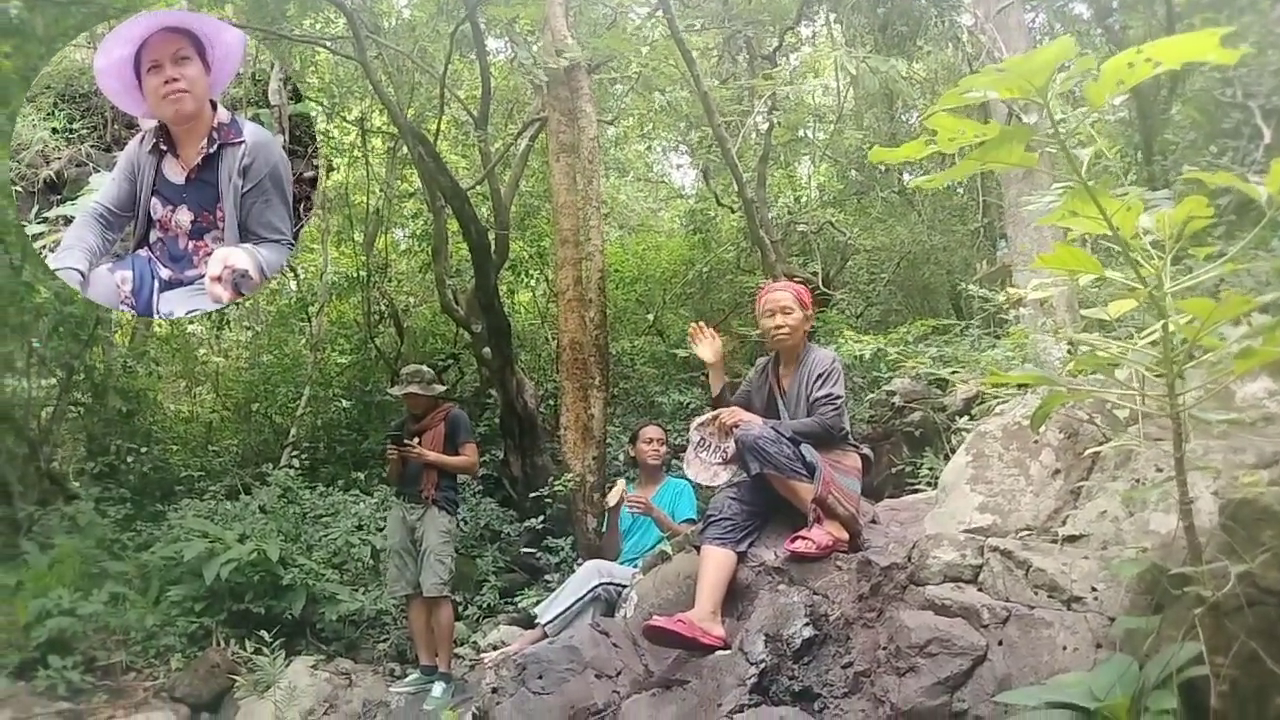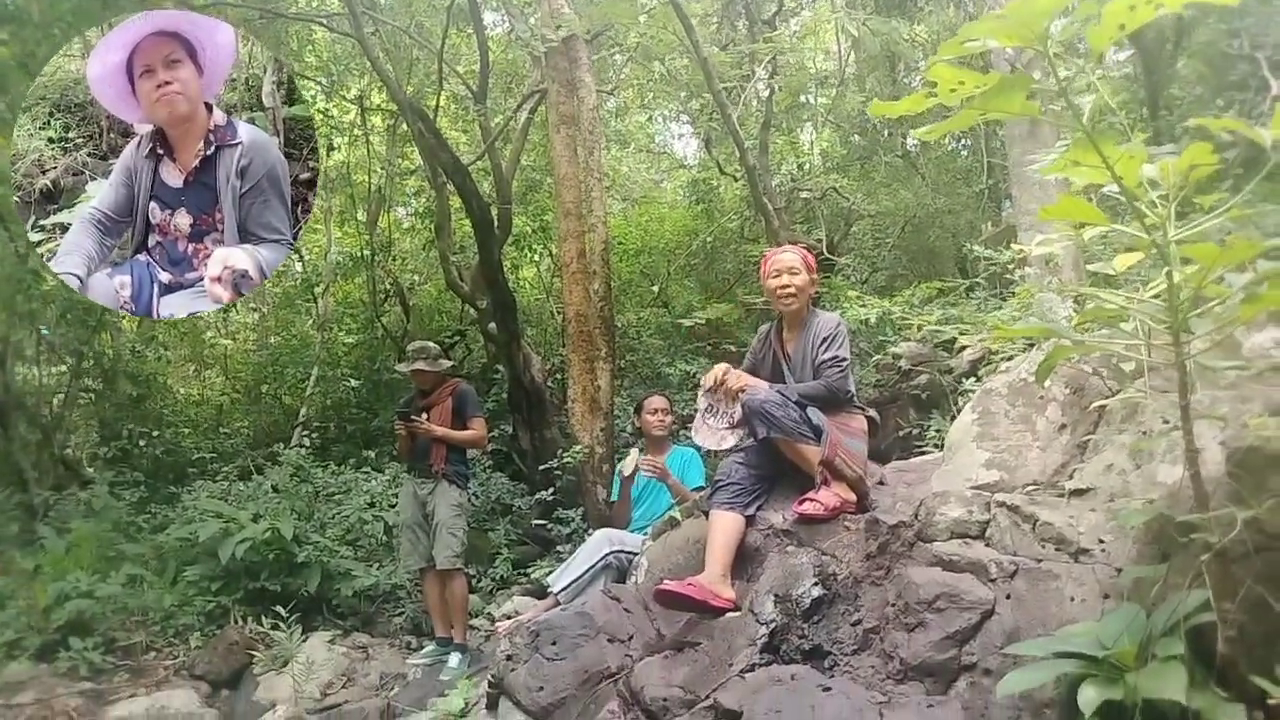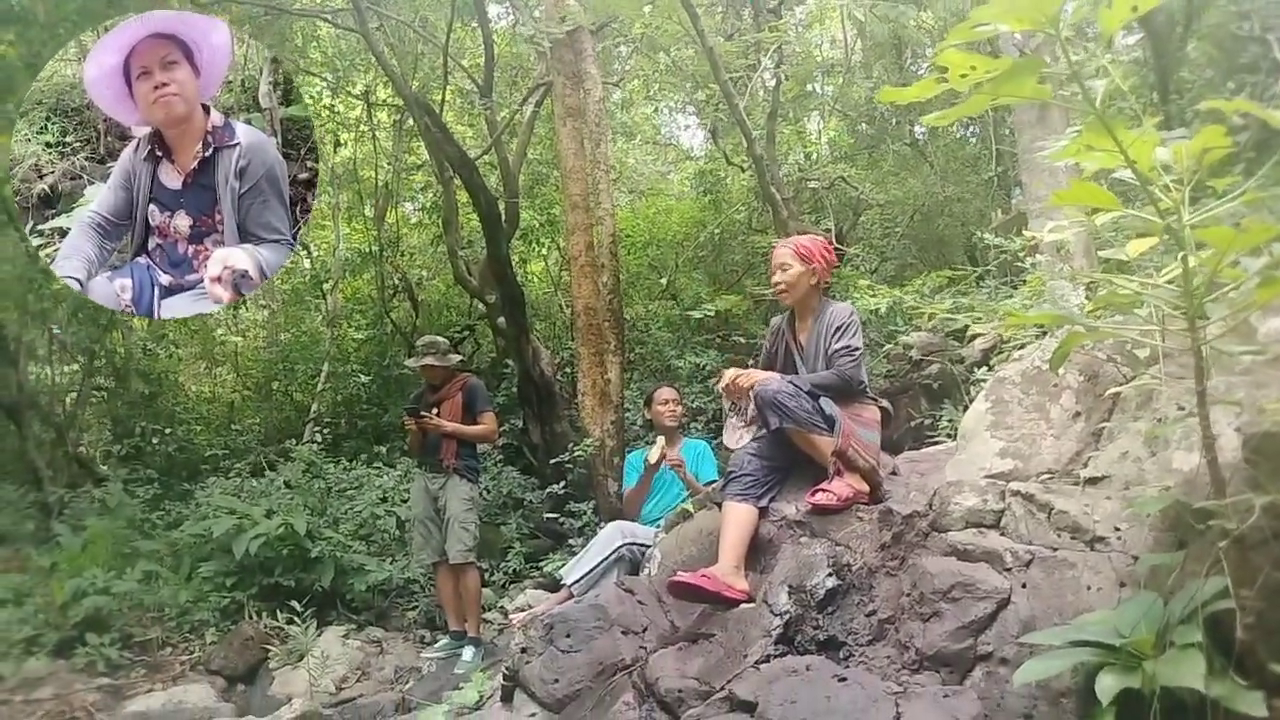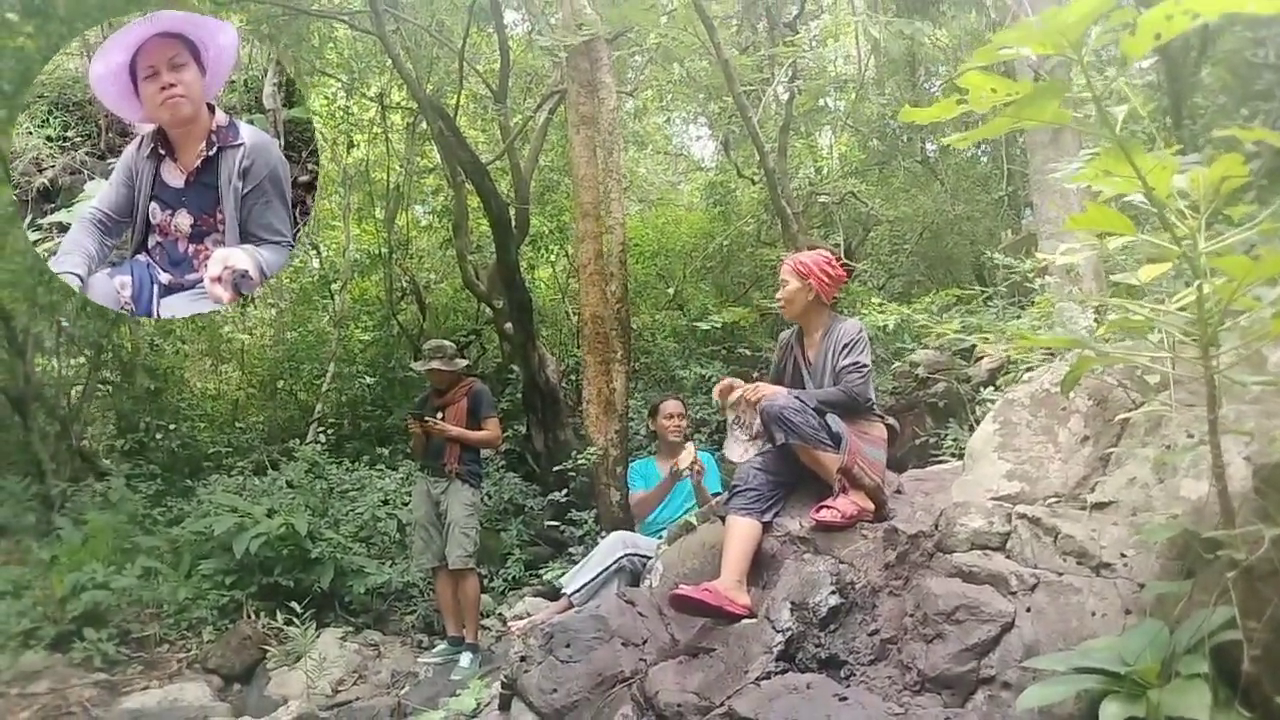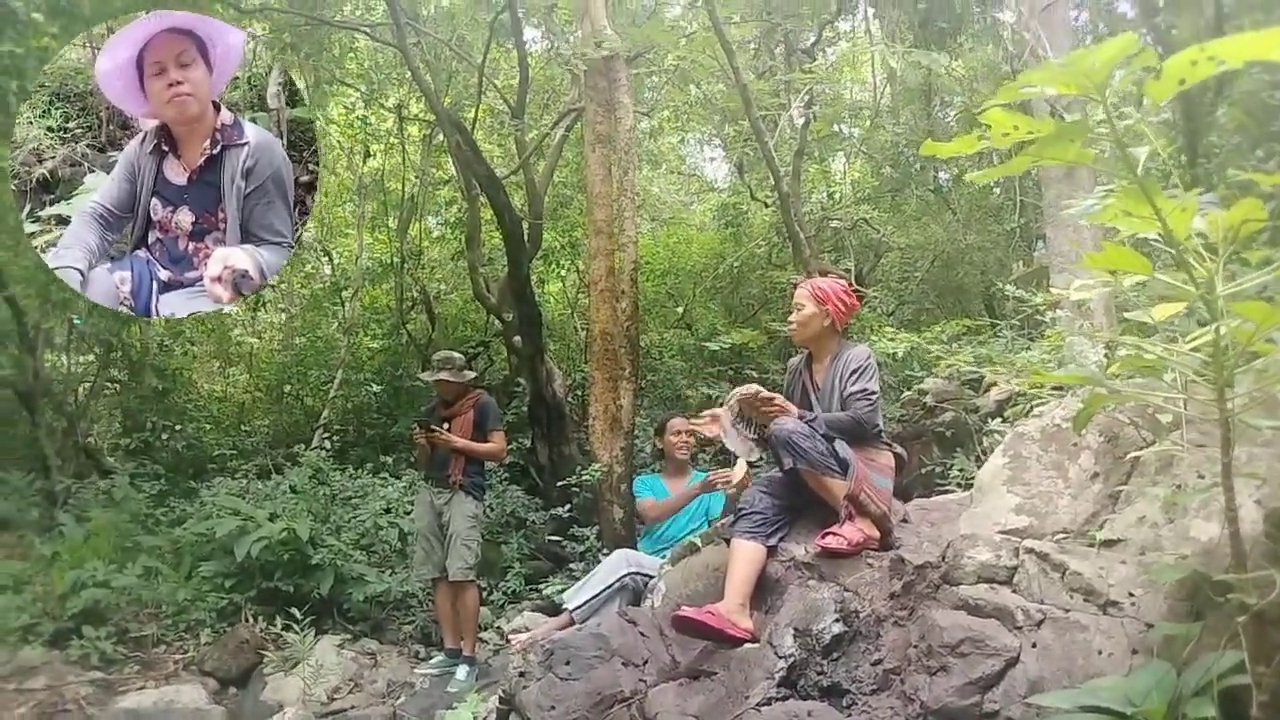
dt=0.5s
person 1, frame 1
left shoulder: (824, 362)
right shoulder: (762, 370)
left elbow: (829, 424)
right elbow: (727, 415)
left wrist: (760, 424)
right wrist: (715, 368)
left hip: (828, 468)
right hip: (778, 477)
left knee: (753, 436)
right knee: (726, 506)
left ankle: (829, 522)
right ankle: (706, 617)
person 1, frame 2
left shoulder: (829, 325)
right shoulder: (766, 335)
left elbow: (836, 387)
right elbow: (746, 383)
left wrist: (766, 388)
right wrist: (726, 376)
left hip: (835, 431)
right hip: (787, 440)
left knee: (760, 401)
right knee: (733, 471)
left ankle: (838, 485)
right ankle: (716, 581)
person 1, frame 3
left shoulder: (841, 315)
right shoulder: (778, 327)
left elbow: (847, 377)
right elbow: (763, 377)
left wrist: (776, 381)
right wrist: (741, 380)
left hip: (848, 423)
right hip: (797, 432)
left knee: (774, 393)
right knee: (746, 462)
left ankle: (850, 476)
right ankle: (730, 572)
person 1, frame 4
left shoulder: (849, 332)
right shoulder: (788, 342)
left elbow: (854, 394)
right elbow: (773, 394)
left wrist: (785, 395)
right wrist: (744, 390)
left hip: (854, 440)
right hip: (805, 447)
left knee: (780, 408)
right knee: (752, 476)
left ankle: (855, 493)
right ankle: (732, 587)
person 1, frame 5
left shoulder: (858, 358)
right shoulder: (797, 367)
left elbow: (862, 421)
right elbow: (777, 423)
left wrist: (798, 416)
left hip: (861, 466)
right hip: (812, 474)
left knee: (789, 432)
right knee: (758, 498)
left ankle: (861, 520)
right ankle: (735, 609)
person 2, frame 1
left shoulder: (454, 418)
right shoulder: (401, 426)
left elbow: (472, 463)
left wrist: (428, 456)
right wrist: (394, 462)
left hip: (436, 508)
right hip: (402, 508)
left knee: (436, 590)
right knee: (412, 591)
left ankle: (444, 675)
right ankle: (426, 668)
person 2, frame 2
left shoulder: (461, 393)
right shoulder: (408, 404)
left elbow: (480, 438)
left wrist: (436, 431)
right wrist: (403, 438)
left hip: (446, 483)
right hip: (413, 484)
left knee: (450, 564)
right knee: (425, 565)
left ankle: (460, 646)
right ankle: (442, 640)
person 2, frame 3
left shoulder: (471, 388)
right shoulder: (418, 398)
left elbow: (491, 432)
left wrist: (447, 426)
right wrist: (414, 432)
left hip: (458, 477)
right hip: (424, 478)
left knee: (462, 557)
right knee: (438, 559)
left ankle: (473, 640)
right ankle: (455, 634)
person 2, frame 4
left shoulder: (476, 393)
right shoulder: (424, 401)
left elbow: (494, 437)
left wrist: (451, 431)
right wrist: (418, 436)
left hip: (460, 482)
right hip: (427, 482)
left knee: (462, 563)
right knee: (437, 564)
left ankle: (471, 646)
right ankle: (453, 639)
person 2, frame 5
left shoulder: (483, 405)
right shoulder: (430, 411)
left elbow: (499, 451)
left wrist: (456, 442)
right wrist: (422, 445)
left hip: (463, 494)
right hip: (430, 493)
left knee: (462, 575)
right knee: (438, 575)
left ankle: (468, 659)
right ankle: (451, 651)
person 3, frame 1
left shoulder: (255, 147)
right shoulder: (143, 148)
left elbow: (278, 248)
right elbow: (100, 219)
left wrist: (248, 261)
right wrist: (64, 275)
left hip: (212, 291)
right hip: (147, 276)
person 3, frame 2
left shoulder: (251, 149)
right shoulder: (140, 153)
left elbow: (278, 247)
right elbow: (97, 223)
left wrist: (247, 264)
right wrist: (63, 279)
left hip: (212, 292)
right hip: (147, 279)
person 3, frame 3
left shoulder: (250, 150)
right shoulder: (138, 156)
left elbow: (277, 248)
right elbow: (97, 227)
left wrist: (247, 261)
right wrist: (64, 283)
left hip: (212, 294)
right hip: (147, 282)
person 3, frame 4
left shoulder: (254, 151)
right shoulder: (140, 153)
left elbow: (278, 249)
right elbow: (98, 223)
left wrist: (248, 262)
right wrist: (64, 277)
left hip: (211, 292)
right hip: (146, 280)
person 3, frame 5
left shoulder: (258, 151)
right shoulder: (143, 149)
left elbow: (278, 250)
right elbow: (99, 218)
left wrist: (249, 263)
right wrist: (63, 274)
left hip: (211, 292)
right hip: (145, 277)
person 4, frame 1
left shoulder: (680, 489)
right shoulder: (623, 494)
right elbow: (610, 555)
left wrist: (655, 513)
right wrist: (613, 516)
right hip: (619, 580)
left knee: (595, 569)
right knee: (594, 595)
left ankle: (532, 639)
person 4, frame 2
left shoulder: (687, 457)
right elbow: (619, 524)
left wrist: (669, 480)
right wrist: (626, 485)
right hip: (628, 549)
left knee: (606, 538)
right knee: (606, 561)
left ankle: (545, 608)
person 4, frame 3
left shoulder: (699, 450)
right shoulder: (635, 459)
right elbow: (629, 513)
left wrist: (685, 476)
right wrist: (648, 475)
right hip: (641, 542)
left knee: (618, 531)
right knee: (618, 555)
left ankle: (558, 600)
person 4, frame 4
left shoulder: (703, 460)
right shoulder: (639, 468)
right elbow: (638, 512)
left wrist: (698, 483)
right wrist: (671, 479)
right hip: (642, 553)
left knee: (620, 541)
right knee: (620, 563)
left ankle: (557, 609)
person 4, frame 5
left shoulder: (708, 481)
right shoulder: (645, 483)
right elbow: (652, 514)
right wrist: (697, 489)
right hip: (645, 571)
left knee: (623, 559)
right knee: (624, 581)
left ankle: (557, 625)
